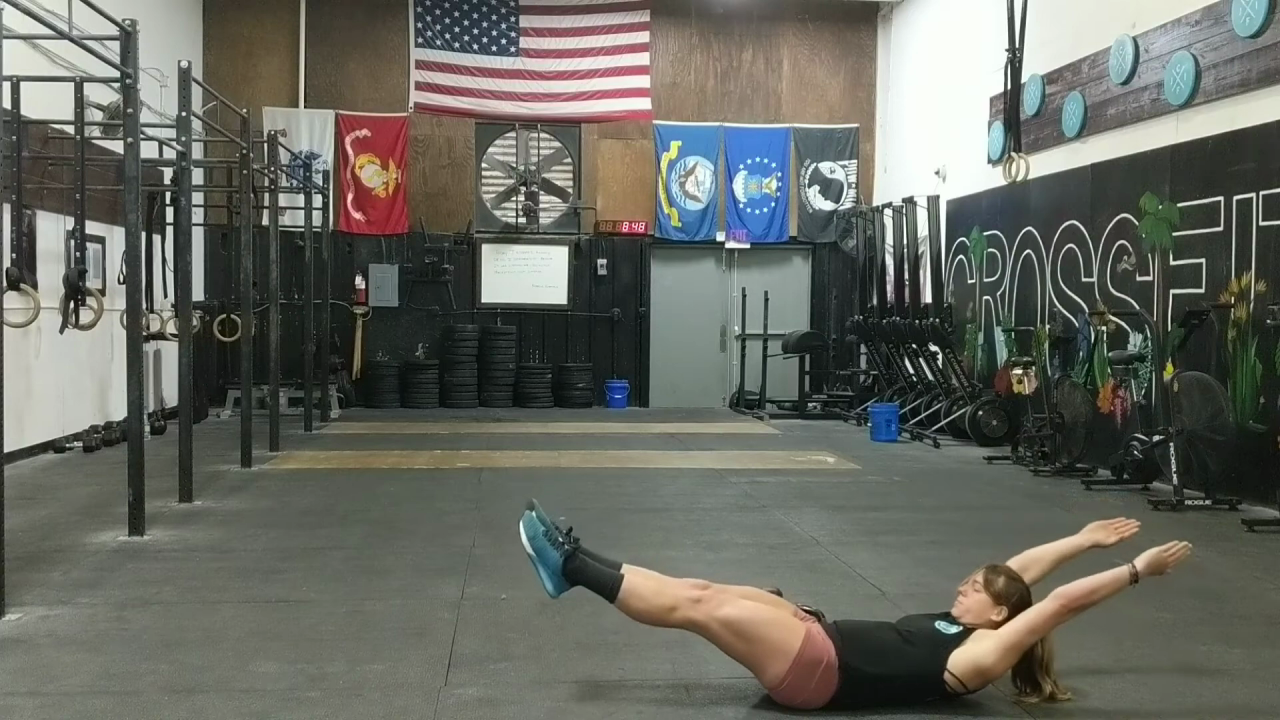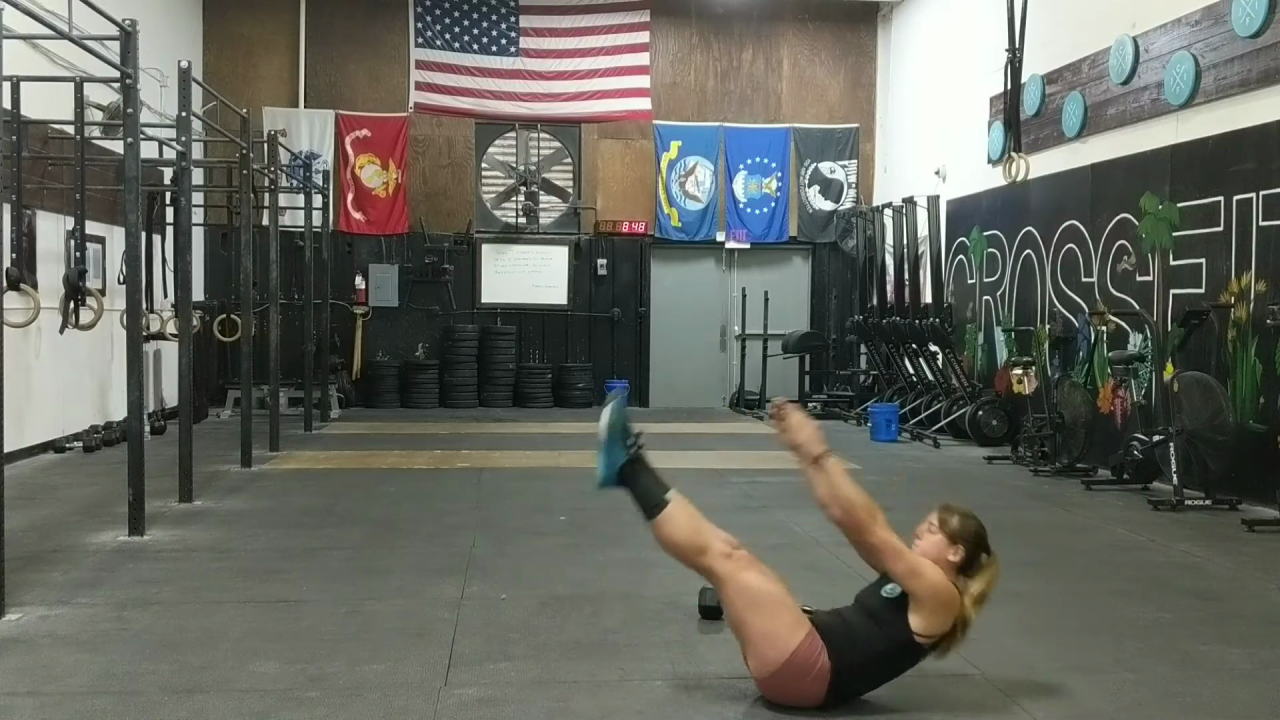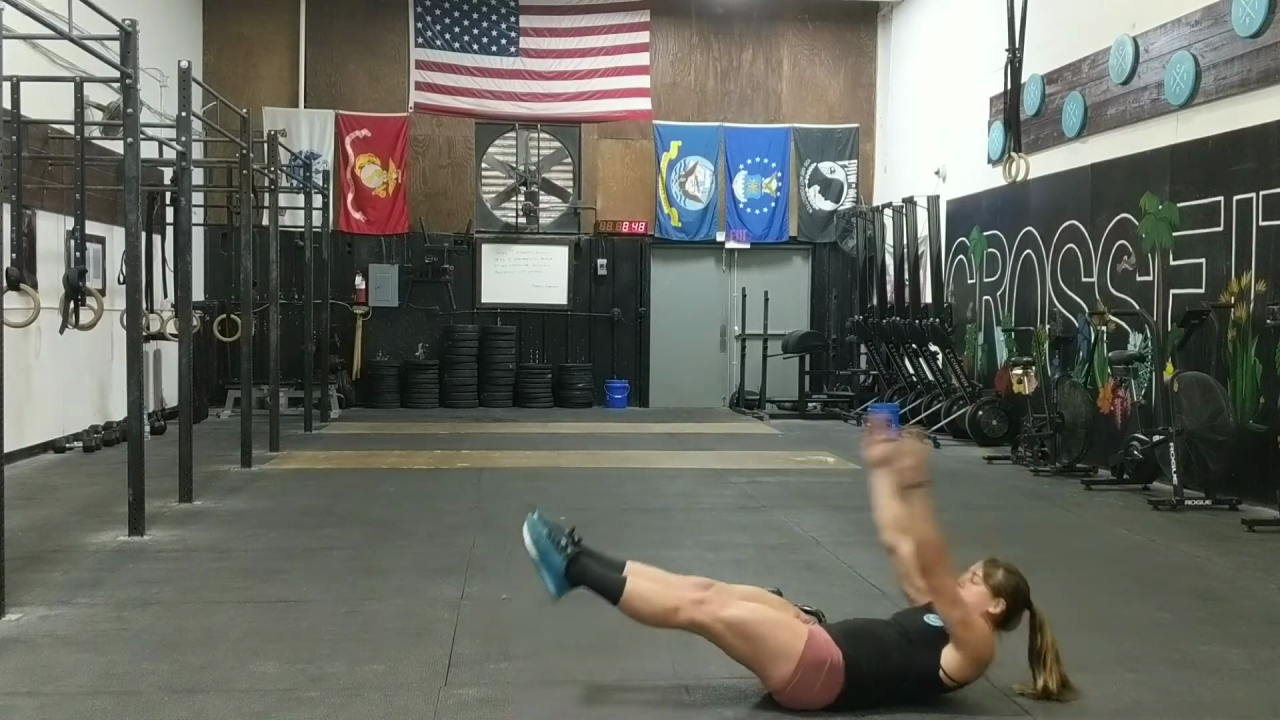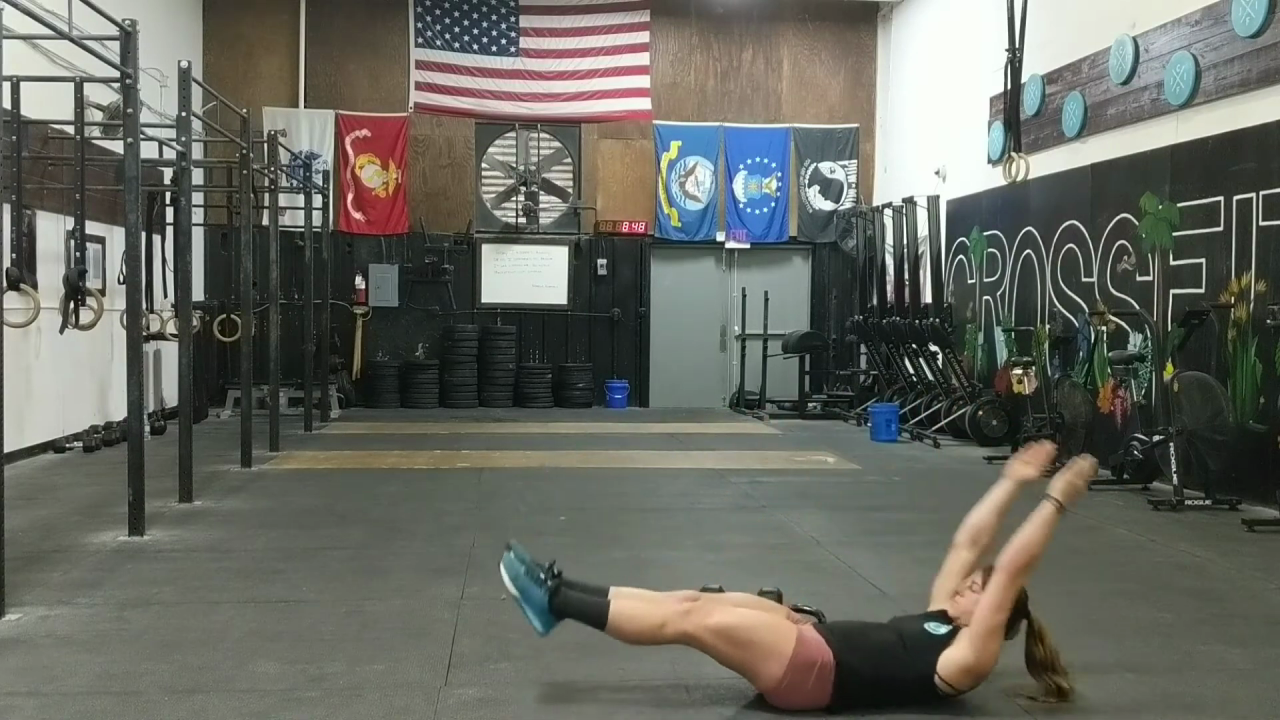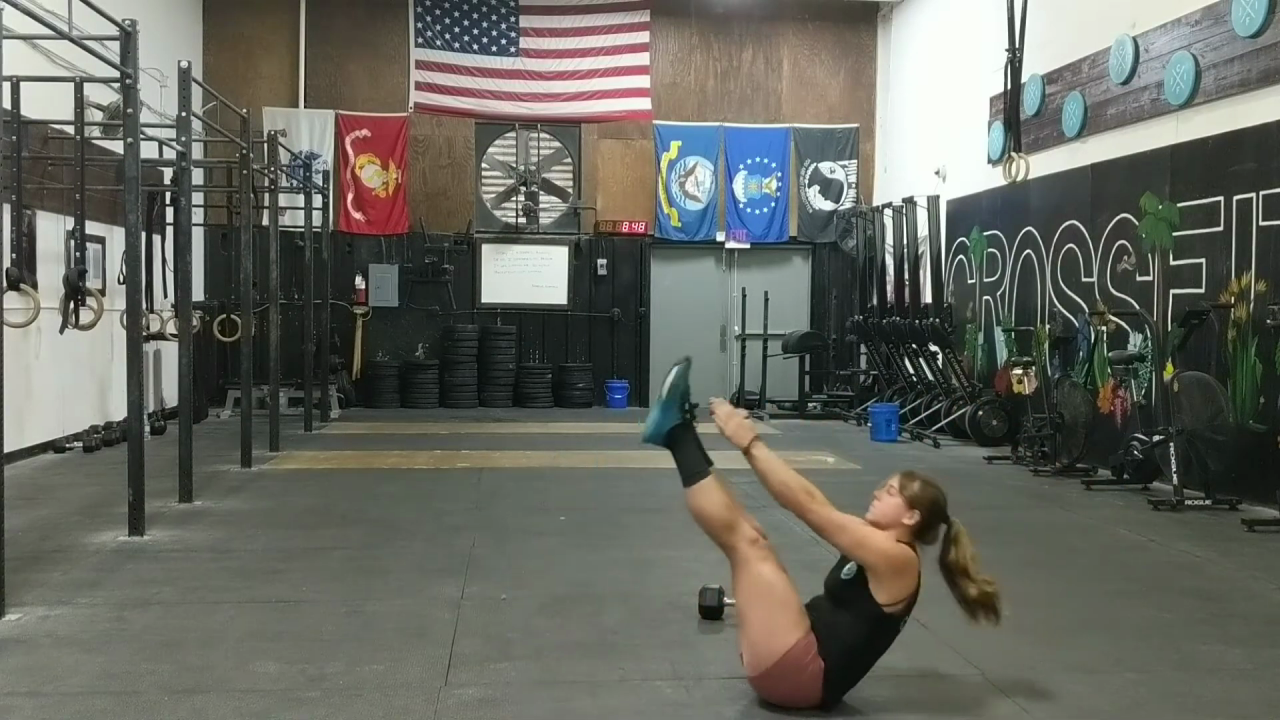
dt=1s
person 1, frame 1
left shoulder: (986, 655)
right shoulder: (962, 629)
left elbow: (1061, 602)
right elbow: (1016, 568)
left wrist: (1138, 569)
right wrist: (1083, 540)
left hip: (820, 669)
right hip: (820, 639)
left knee: (697, 603)
right knee: (699, 590)
left ankle: (572, 569)
right ankle: (575, 561)
person 1, frame 2
left shoulder: (939, 594)
right shoulder: (911, 576)
left elbow: (867, 527)
right elbow: (845, 516)
left wrist: (819, 456)
right wrist: (804, 452)
left hip: (808, 674)
right hip: (808, 656)
left knee: (721, 556)
right knee: (725, 550)
left ankle: (629, 466)
right ankle: (629, 465)
person 1, frame 3
left shoulder: (973, 647)
right shoulder: (939, 611)
left elbow: (928, 562)
right elbow: (900, 546)
left wrist: (915, 491)
right wrist: (882, 473)
left hip: (821, 674)
right hip: (817, 650)
left knee: (693, 606)
right knee: (699, 589)
left ankle: (575, 569)
right ankle: (577, 561)
person 1, frame 4
left shoulder: (971, 659)
right shoulder: (943, 620)
left elbow: (1007, 576)
right elbow: (967, 544)
left wrist: (1053, 502)
right wrist: (1012, 477)
left hip: (813, 673)
right hip: (807, 646)
left knee: (683, 617)
right knee: (689, 602)
left ankle: (555, 601)
right ankle: (556, 590)
person 1, frame 5
left shoulder: (896, 559)
right shoulder: (877, 544)
left elbow: (812, 505)
right elbow: (810, 505)
left wrist: (750, 442)
right wrist: (752, 442)
left hip: (799, 674)
right hip: (791, 666)
left knee: (747, 539)
right knee: (743, 536)
left ankle: (680, 432)
